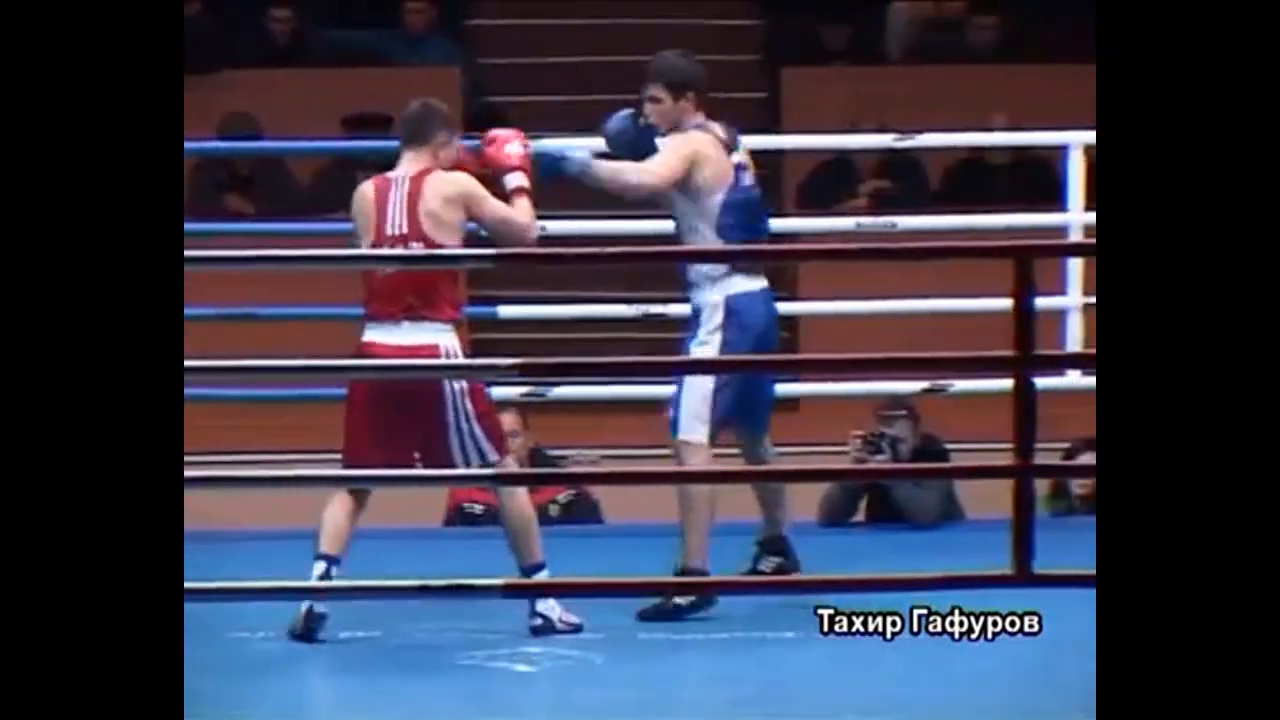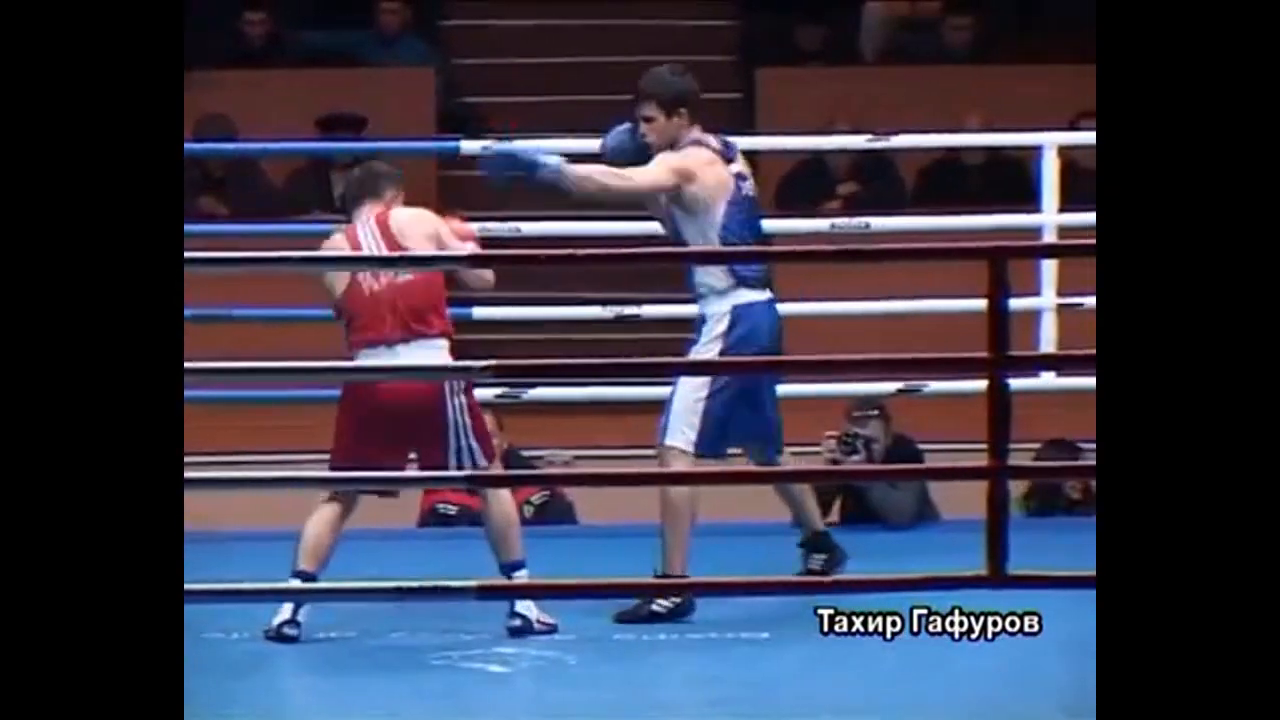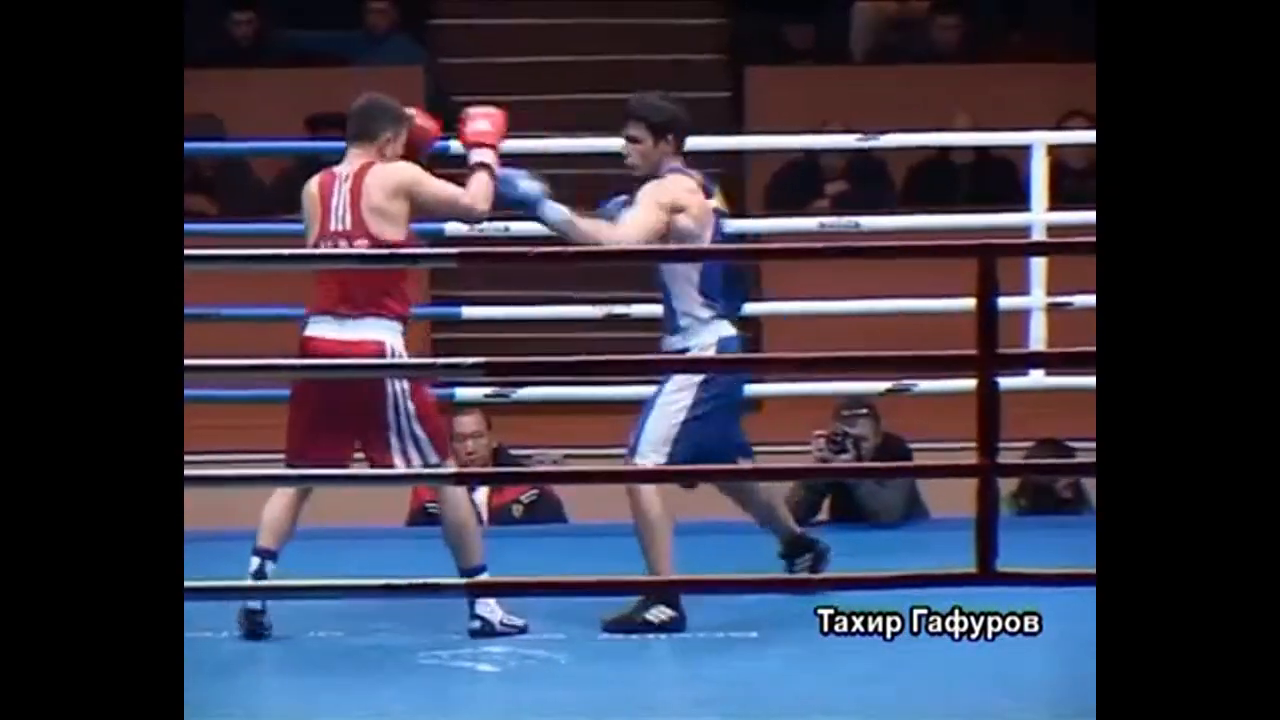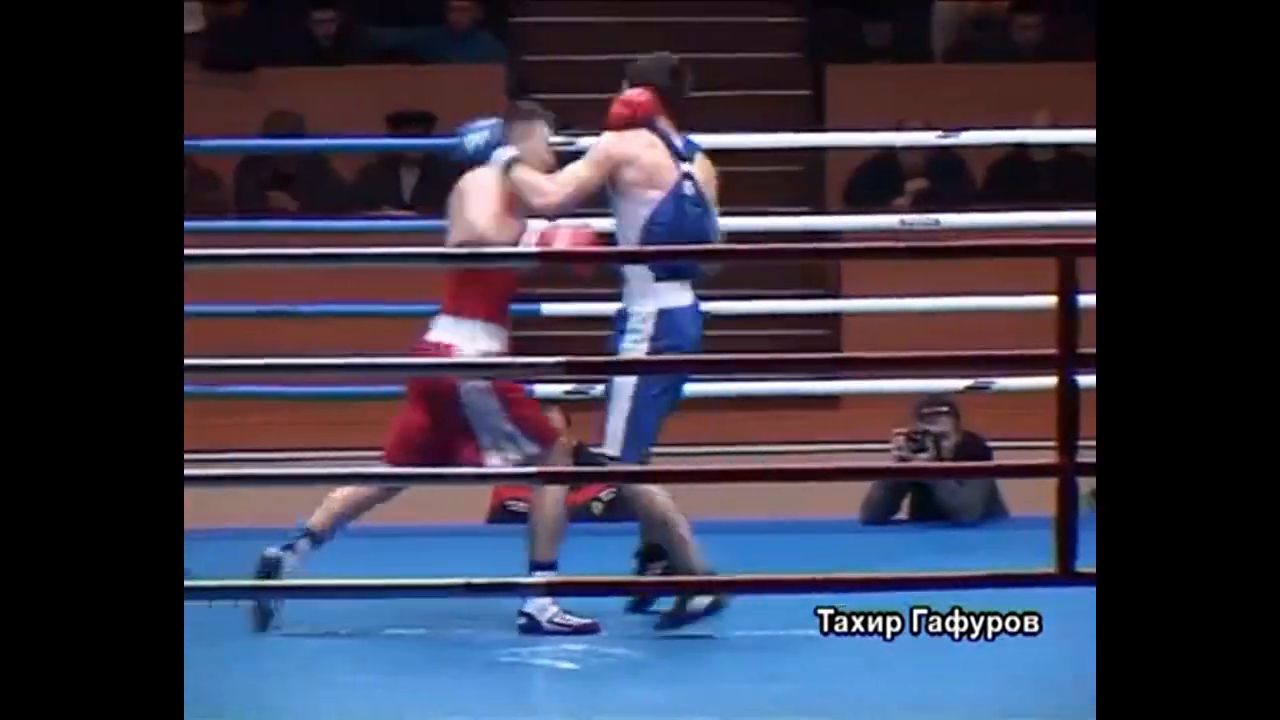
dt=0.5s
person 1, frame 1
left shoulder: (691, 147)
right shoulder: (727, 144)
left elbow: (638, 181)
left wrist: (567, 160)
right wrist: (640, 142)
left hip: (725, 308)
right hip: (751, 301)
left knee: (692, 441)
right knee: (749, 433)
left ankle: (693, 580)
right ankle: (775, 545)
person 1, frame 2
left shoulder: (684, 162)
right shoulder: (726, 157)
left elbow: (618, 185)
right elbow: (682, 224)
left wrist: (540, 163)
left hip: (731, 320)
right hip: (756, 313)
left knee: (677, 450)
right knee: (761, 447)
left ankle: (674, 588)
right ankle: (820, 544)
person 1, frame 3
left shoulder: (664, 194)
right shoulder: (691, 193)
left elbow: (619, 243)
left wrist: (543, 205)
left hip: (706, 354)
right hip: (701, 349)
left knee: (642, 467)
right knee: (724, 468)
left ankle: (663, 601)
right ankle: (801, 545)
person 1, frame 4
left shoulder: (622, 146)
right shoulder: (700, 166)
left elbow: (546, 200)
right elbow: (710, 248)
left wrist: (503, 156)
left hip: (651, 323)
right hip: (676, 316)
left knee: (625, 466)
right knee: (634, 457)
left ankle: (697, 579)
right ankle: (666, 563)
person 2, frame 1
left shoulder: (365, 195)
right shoulder: (454, 185)
right elbow: (524, 232)
right wrist: (514, 172)
left hip: (377, 351)
right hip: (434, 353)
left knee: (355, 484)
right knee: (503, 471)
right ankle: (542, 601)
person 2, frame 2
left shoulder: (334, 248)
right shoulder: (421, 220)
right elbow: (482, 280)
right wrist: (465, 243)
left hip: (369, 376)
right hip: (429, 370)
left knee: (339, 496)
right knee: (489, 480)
left ankle: (291, 608)
right ankle: (522, 604)
person 2, frame 3
left shoulder: (314, 189)
right shoulder: (398, 179)
right elbow: (477, 206)
right wrist: (482, 151)
left hip: (320, 347)
right hip: (376, 351)
left knee: (298, 478)
right knee: (443, 475)
left ankle: (253, 583)
right ankle: (484, 604)
person 2, frame 4
left shoulder: (497, 189)
right shoulder: (483, 186)
right elbow: (480, 236)
right wrist: (543, 242)
left hip: (444, 353)
right hip: (469, 356)
left knee: (388, 479)
right knee: (554, 459)
left ankle: (285, 557)
right ankle: (539, 602)
